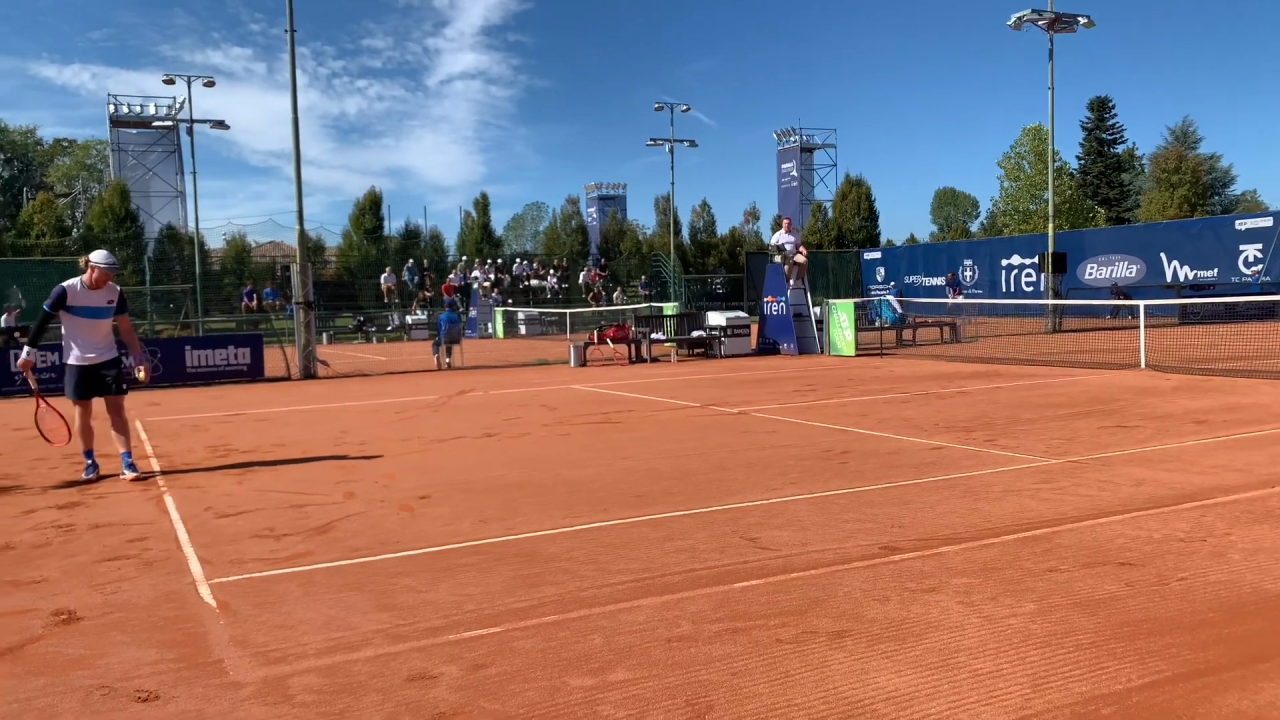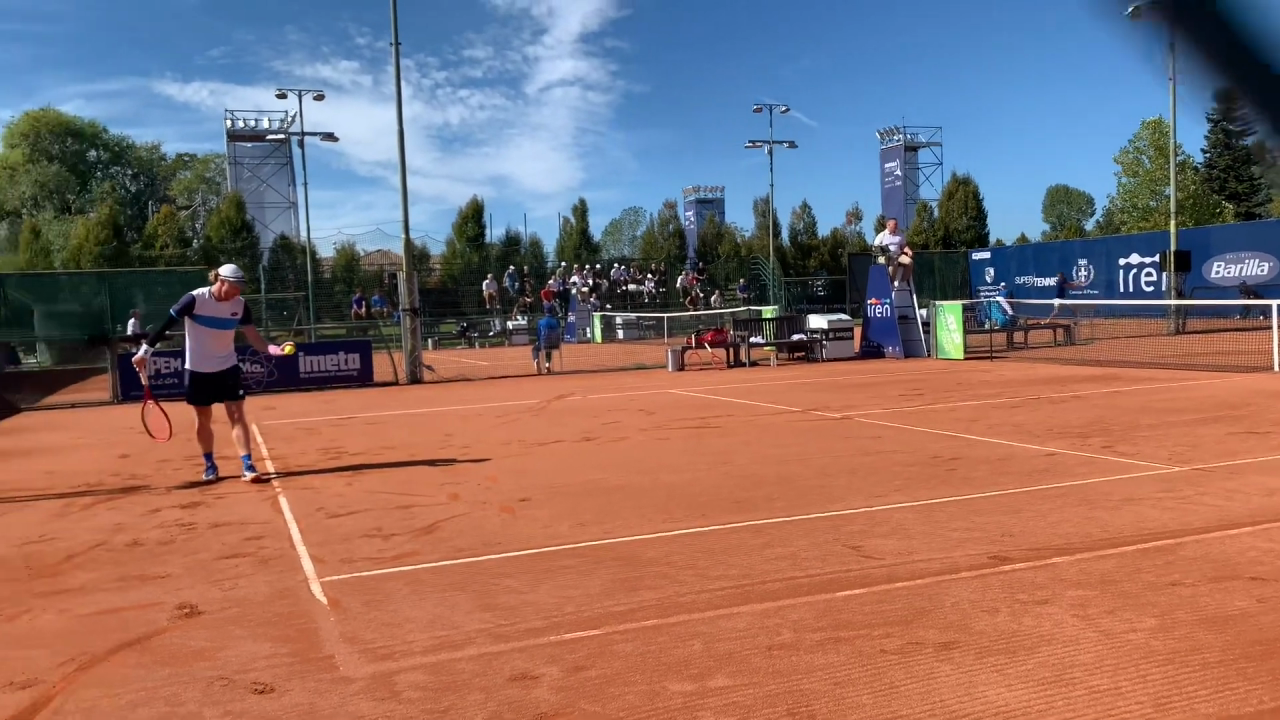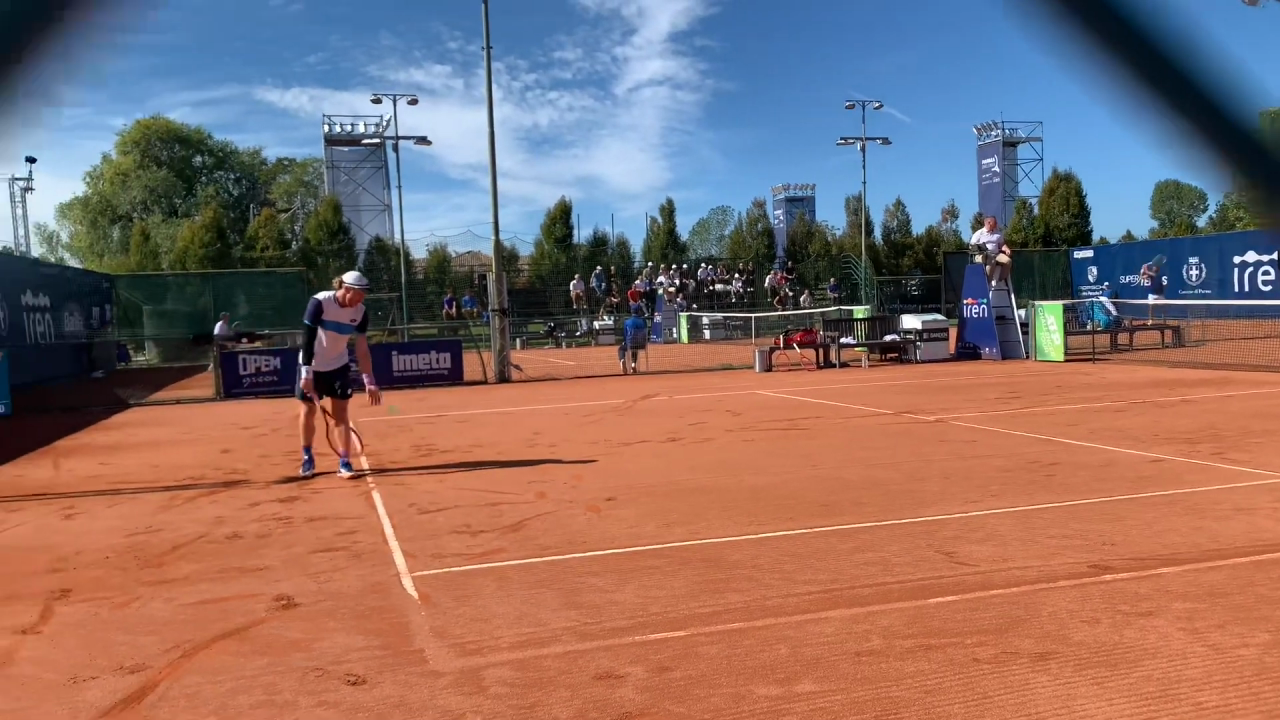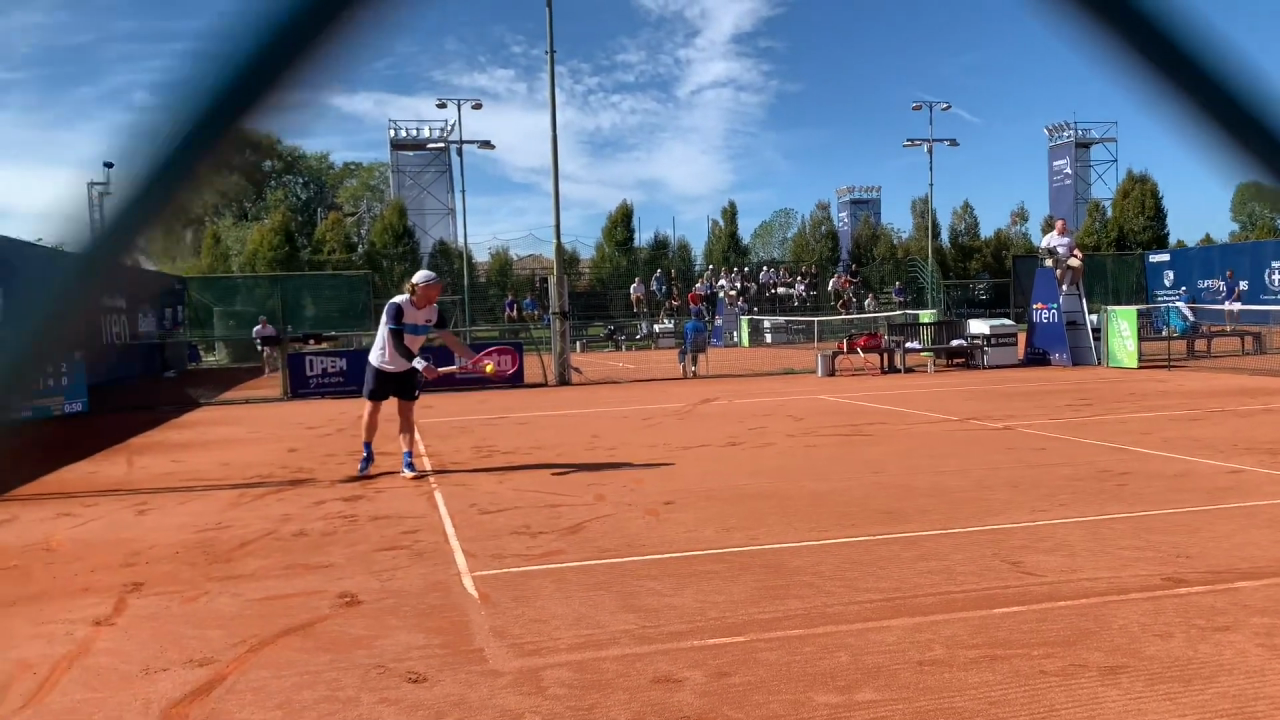
dt=0.5s
person 1, frame 1
left shoulder: (115, 292)
right shoulder: (66, 291)
left elbow: (126, 328)
right elbow: (42, 322)
left wrist: (139, 357)
right wrist: (28, 354)
left hip: (108, 360)
right hip: (77, 363)
left knee: (117, 410)
right knee: (82, 414)
left ankle: (127, 463)
right ankle: (90, 463)
person 1, frame 2
left shoulder: (240, 305)
right shoulder: (194, 299)
left elbow: (253, 336)
right elbow: (166, 325)
left wrist: (273, 349)
right wrist: (144, 352)
left hip: (227, 368)
right hip: (197, 370)
left knee: (237, 415)
right knee: (203, 418)
left ankle: (247, 465)
right ankle: (210, 464)
person 1, frame 3
left shoulder: (360, 312)
right shoulder: (319, 303)
left elbow: (362, 349)
right elbow: (308, 339)
left wrist: (369, 381)
right wrist: (306, 373)
left hip: (339, 366)
right hip: (313, 367)
left knee: (340, 413)
right knee: (308, 412)
left ankle: (344, 462)
right ankle: (307, 458)
person 1, frame 4
left shoulder: (433, 311)
right shoulder: (397, 306)
left elbow: (451, 341)
right elbow: (398, 344)
left wrist: (477, 359)
right wrist: (422, 364)
left hip: (407, 368)
right hip: (380, 365)
left knee: (406, 413)
right knee: (372, 410)
left ankle: (407, 462)
right ankle: (367, 454)
